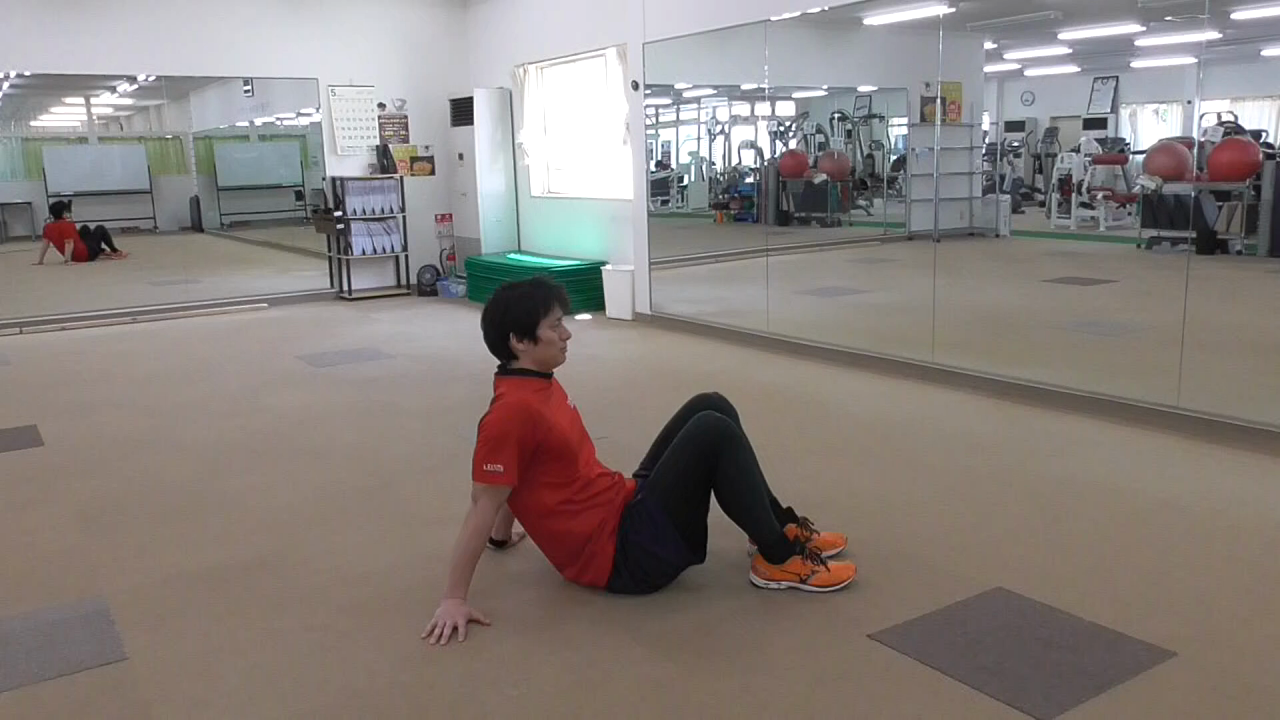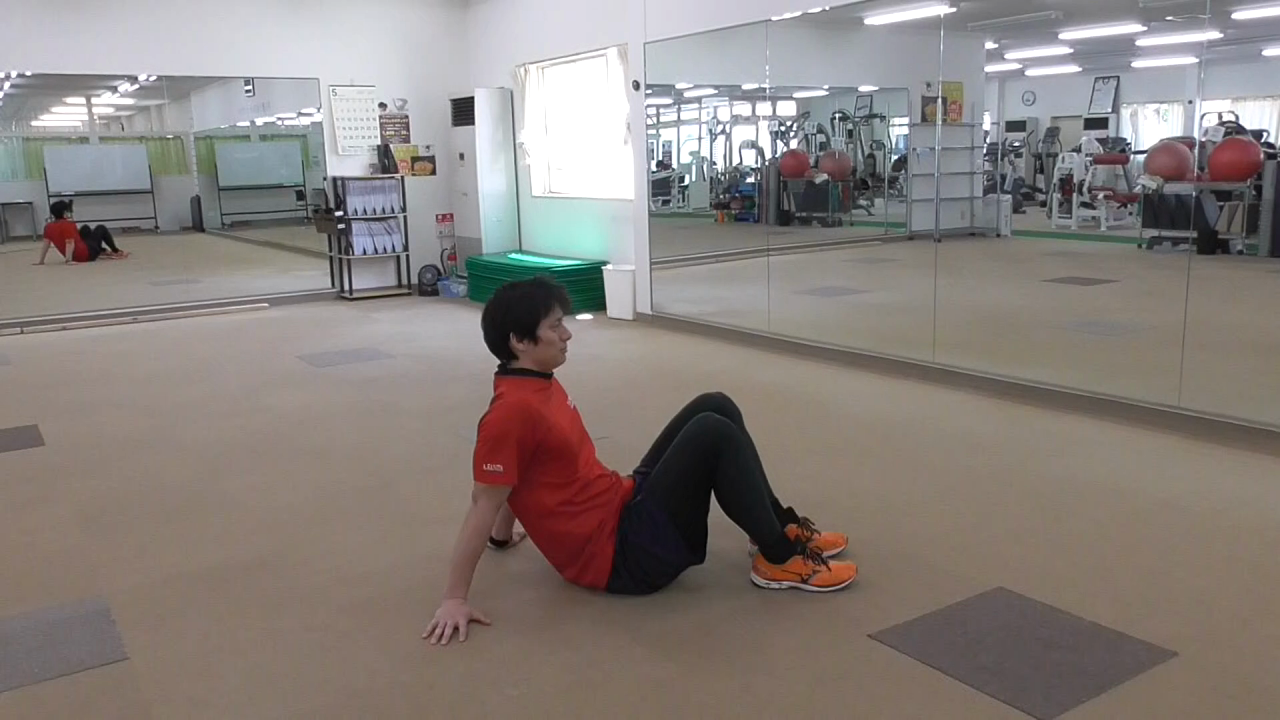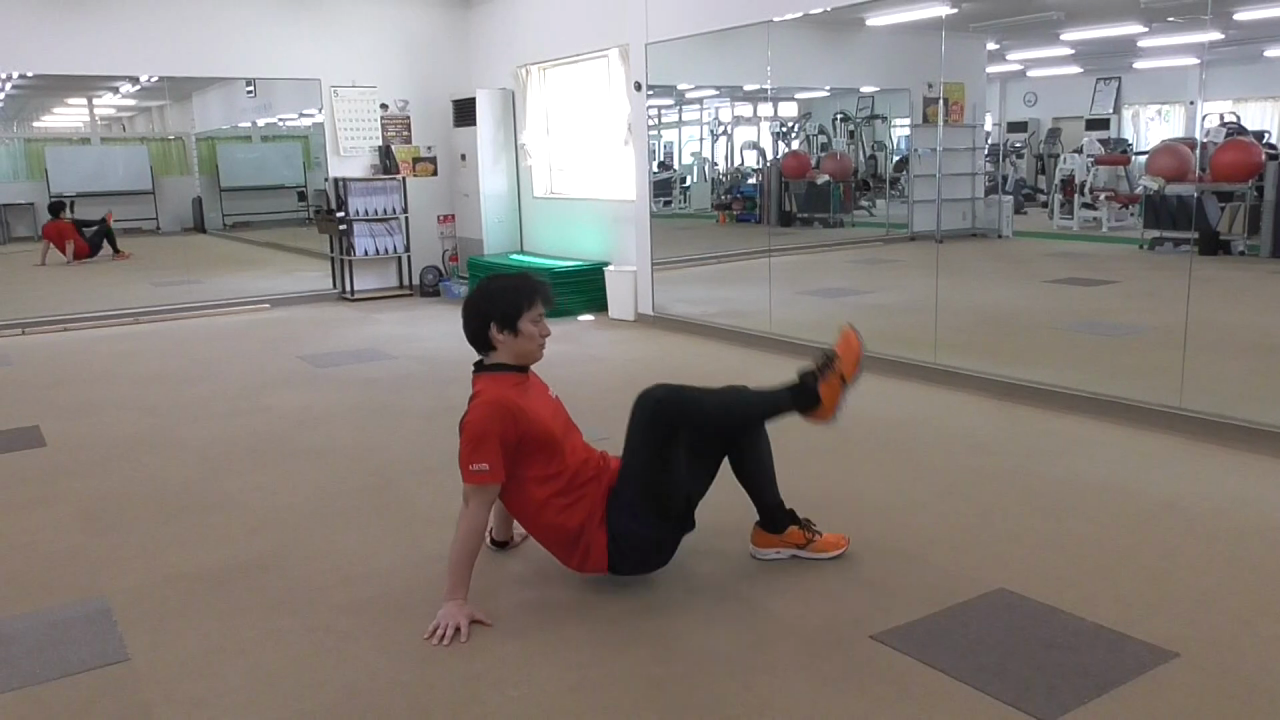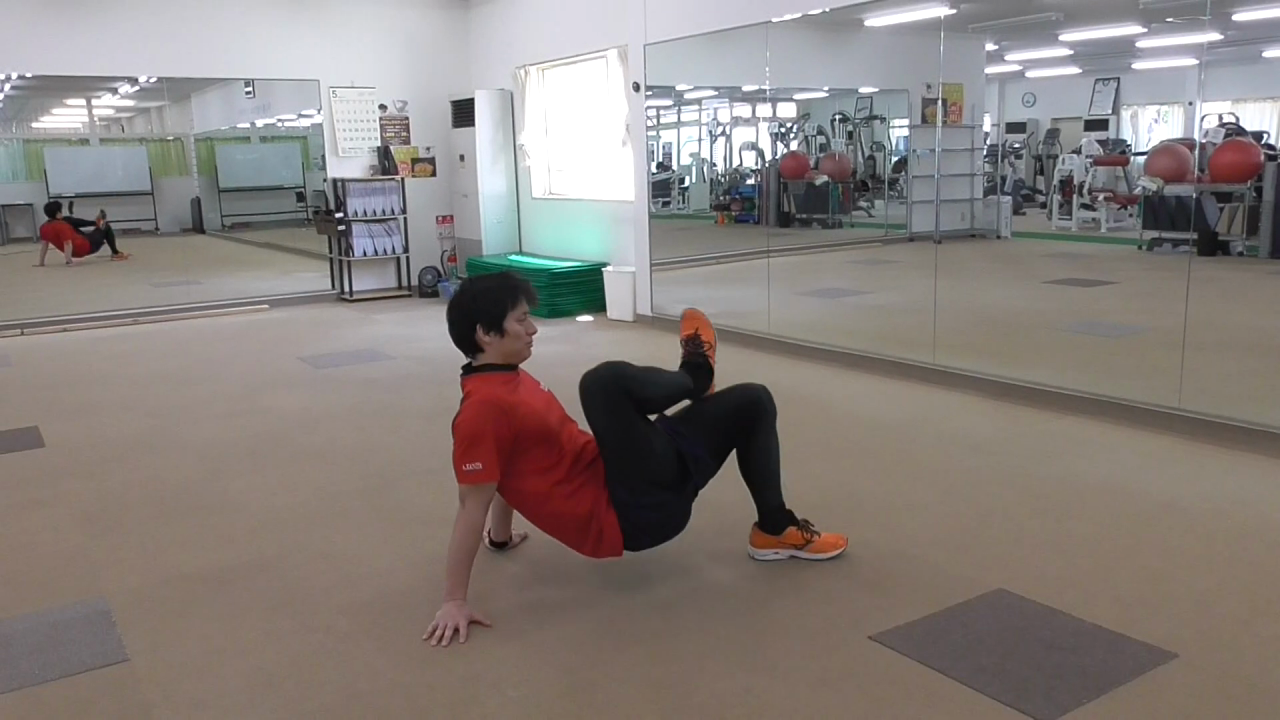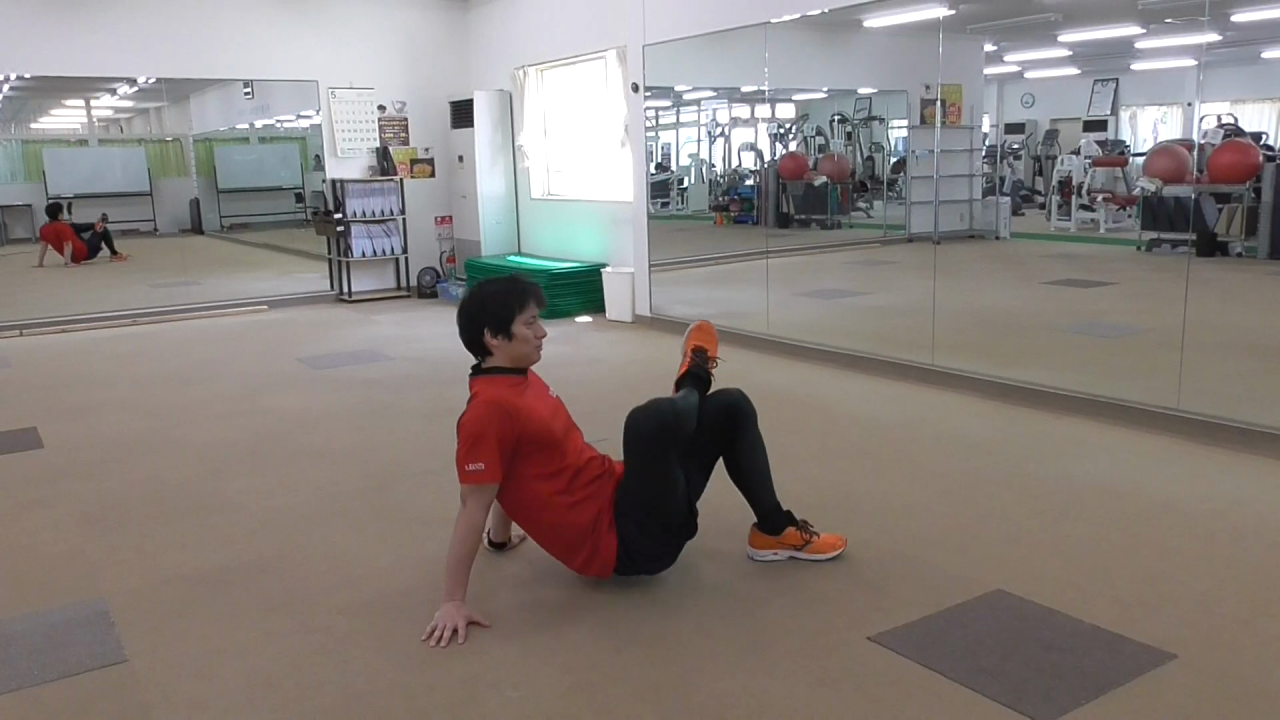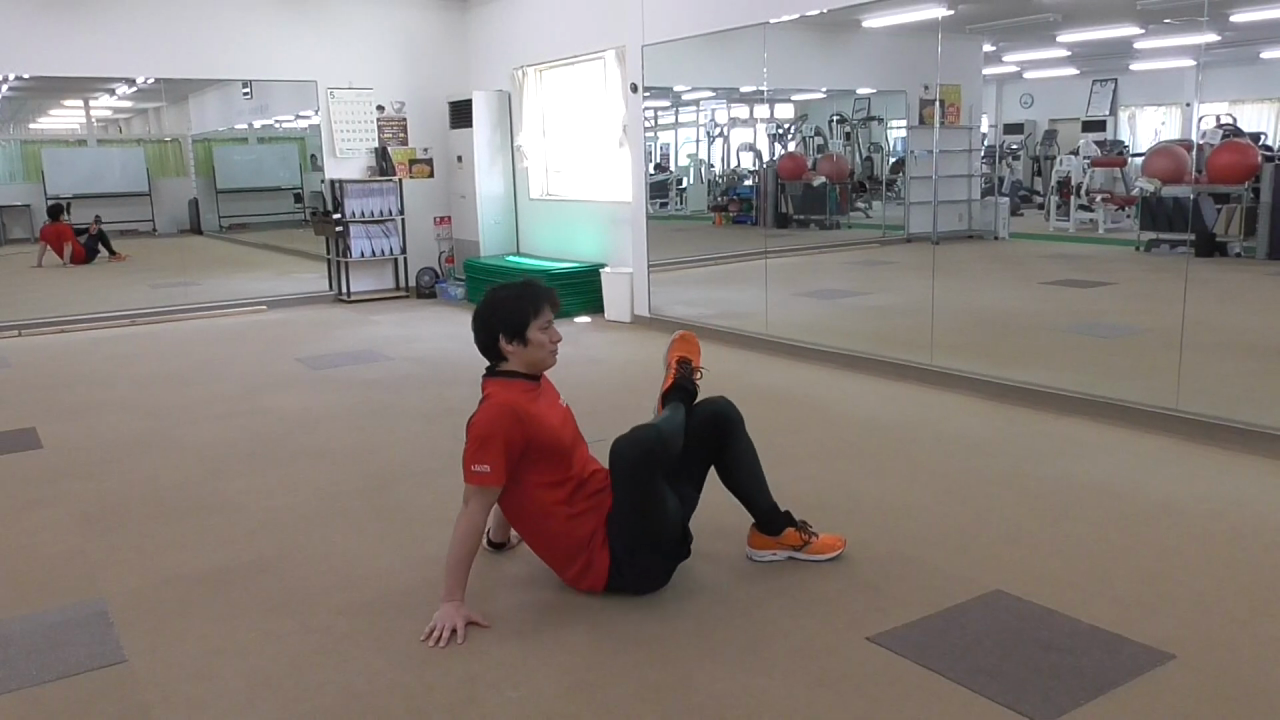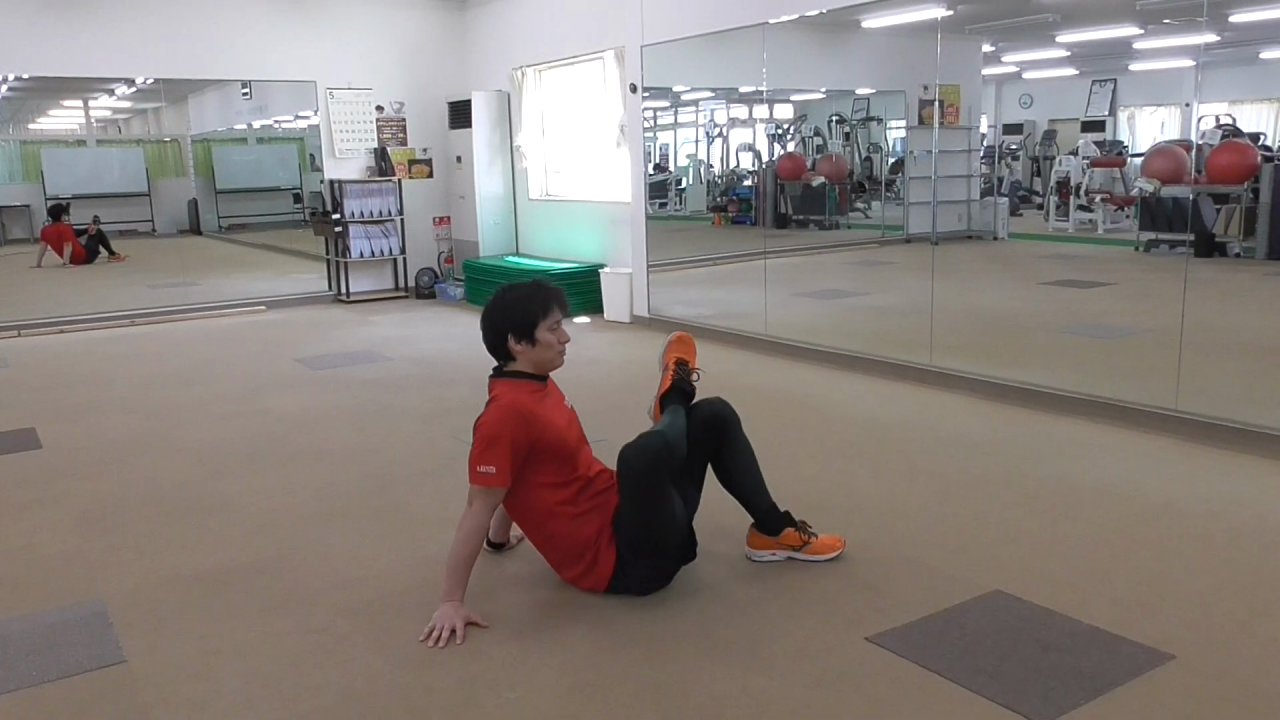
dt=0.4s
person 1, frame 1
left shoulder: (539, 385)
right shoulder: (513, 411)
left elbow: (518, 484)
right elbow: (483, 503)
left wrist: (503, 534)
right wrist: (454, 599)
left hip: (626, 508)
right hip: (624, 554)
left knee: (711, 408)
right knee: (713, 433)
left ankle: (778, 525)
right ankle: (778, 559)
person 1, frame 2
left shoulder: (540, 384)
right shoulder: (514, 410)
left elbow: (520, 484)
right elbow: (484, 502)
left wrist: (502, 533)
right wrist: (454, 598)
left hip: (623, 506)
right hip: (623, 553)
left knee: (716, 409)
right knee: (712, 434)
left ankle: (778, 525)
right ankle: (780, 559)
person 1, frame 3
left shoulder: (517, 380)
right shoulder: (491, 407)
left elbow: (521, 474)
right elbow: (475, 503)
left wrist: (503, 534)
right wrist: (455, 600)
left hip: (618, 496)
right hip: (620, 534)
left knee: (740, 405)
right knee: (658, 402)
left ankle: (776, 529)
right ankle: (803, 396)
person 1, frame 4
left shoulder: (508, 379)
right shoulder: (483, 406)
left elbow: (514, 469)
right elbow: (473, 502)
left wrist: (502, 536)
right wrist: (454, 601)
left hip: (621, 480)
right hip: (625, 511)
left knee: (753, 401)
right knee: (607, 380)
left ankle: (775, 529)
right ankle: (694, 376)
person 1, frame 5
left shoulder: (521, 379)
right shoulder: (490, 407)
left elbow: (517, 474)
right elbow: (473, 503)
left wrist: (501, 537)
right wrist: (453, 601)
left hip: (618, 501)
right hip: (622, 540)
left knee: (732, 407)
right knee: (652, 418)
left ankle: (774, 530)
right ankle: (690, 387)
person 1, frame 6
left shoulder: (532, 383)
right shoulder: (500, 411)
left elbow: (518, 480)
right elbow: (475, 505)
left wrist: (501, 537)
right wrist: (451, 602)
left hip: (618, 513)
right hip: (616, 556)
left knee: (719, 415)
right knee: (638, 446)
left ankle: (773, 531)
right ankle: (676, 401)
person 1, frame 7
left shoulder: (537, 384)
right shoulder: (507, 412)
left elbow: (522, 483)
right elbow: (479, 505)
left wrist: (500, 537)
right wrist: (452, 601)
left hip: (619, 515)
right hip: (619, 558)
left knee: (715, 416)
right knee: (646, 453)
left ankle: (773, 531)
right ankle: (673, 402)
